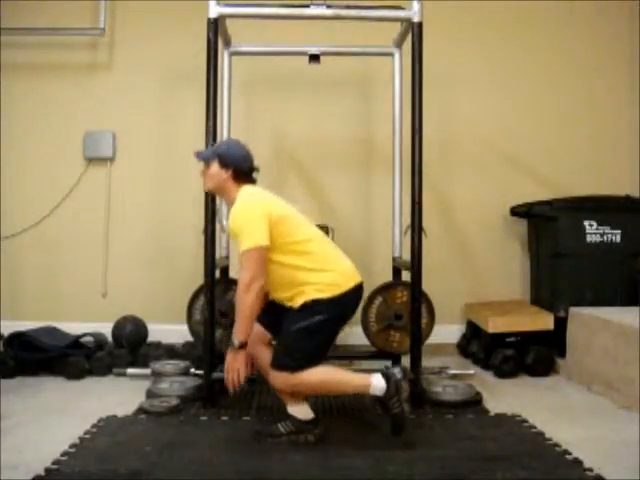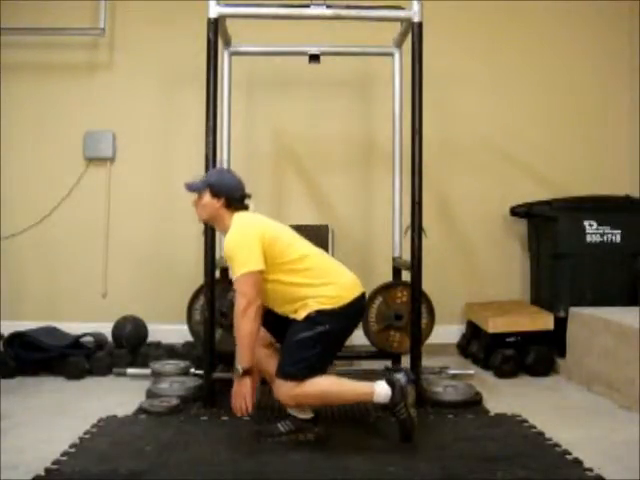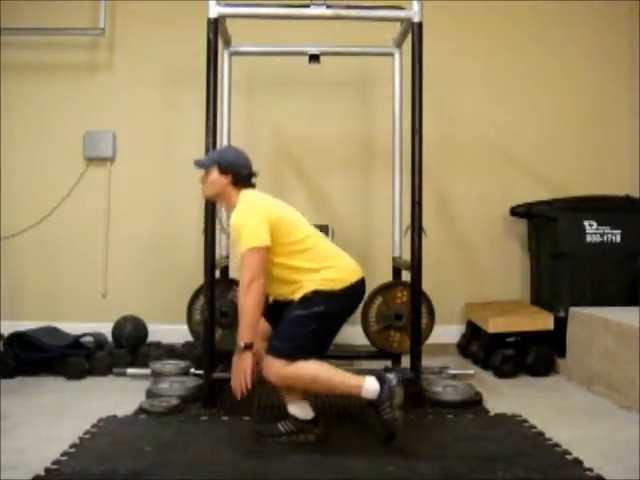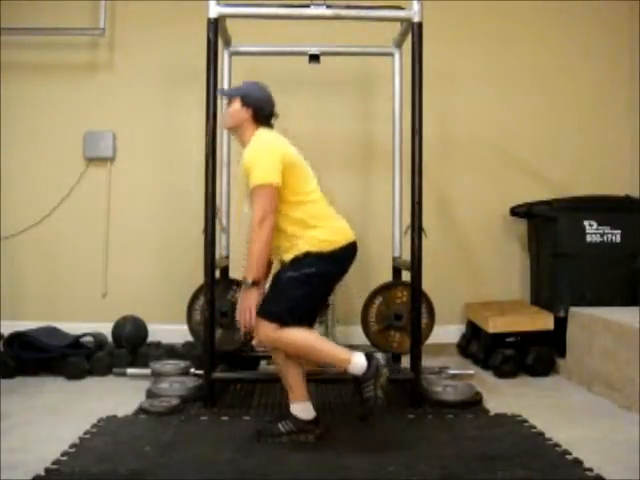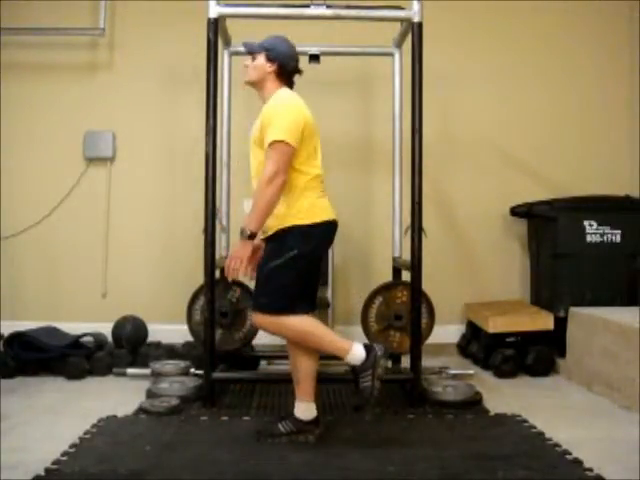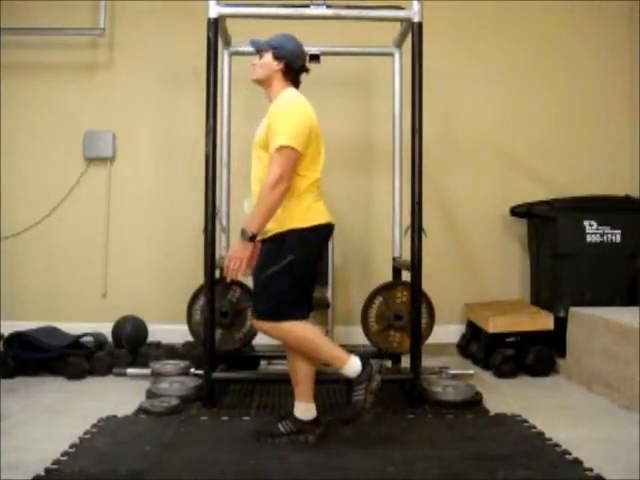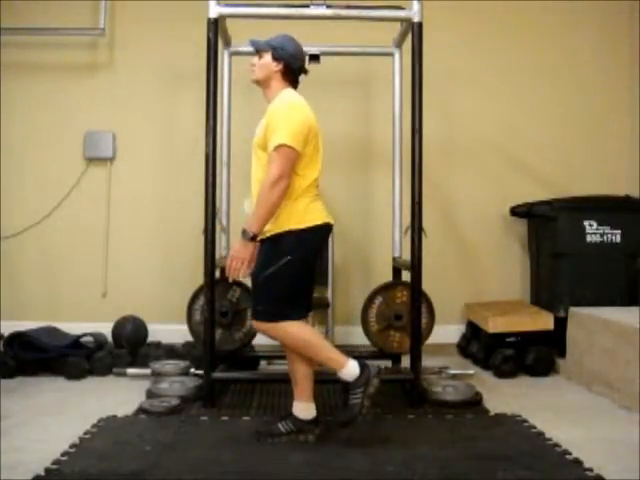
dt=0.3s
person 1, frame 1
left shoulder: (246, 209)
right shoulder: (252, 201)
left elbow: (252, 283)
right elbow: (259, 280)
left wrist: (237, 347)
right wrist: (244, 340)
left hip: (329, 290)
right hip: (319, 285)
left knee: (284, 375)
right knee: (255, 337)
left ankle: (382, 384)
right ankle: (302, 418)
person 1, frame 2
left shoulder: (239, 236)
right shoulder: (247, 227)
left elbow: (247, 308)
right elbow: (254, 303)
left wrist: (242, 374)
right wrist: (248, 367)
left hip: (334, 302)
right hip: (322, 296)
left knee: (289, 390)
right knee: (254, 341)
left ankle: (388, 390)
right ankle: (302, 418)
person 1, frame 3
left shoulder: (246, 213)
right shoulder: (252, 206)
left elbow: (253, 283)
right elbow: (257, 282)
left wrist: (243, 350)
right wrist: (248, 344)
left hip: (333, 285)
right hip: (322, 282)
left knee: (278, 368)
right knee: (257, 335)
left ankle: (375, 388)
right ankle: (302, 417)
person 1, frame 4
left shoulder: (261, 149)
right shoulder: (265, 147)
left elbow: (264, 222)
right elbow: (272, 221)
left wrist: (251, 284)
right wrist: (261, 281)
left hip: (321, 248)
right hip: (315, 246)
left knee: (269, 328)
right knee: (282, 329)
left ankle: (361, 365)
right ankle: (303, 417)
person 1, frame 5
left shoulder: (282, 106)
right shoulder: (279, 107)
left elbow: (274, 177)
left wrist: (246, 235)
right wrist: (261, 238)
left hip: (301, 225)
right hip: (301, 225)
left knee: (267, 315)
right knee: (290, 319)
left ankle: (360, 354)
right ankle: (305, 416)
person 1, frame 6
left shoulder: (289, 107)
right shoulder: (283, 108)
left elbow: (278, 180)
left wrist: (246, 236)
right wrist: (257, 237)
left hip: (296, 230)
right hip: (293, 229)
left knee: (271, 319)
right knee: (289, 321)
left ankle: (357, 368)
right ankle: (305, 417)
person 1, frame 7
left shoulder: (287, 108)
right shoulder: (282, 108)
left elbow: (277, 180)
left wrist: (247, 236)
right wrist: (257, 238)
left hip: (294, 230)
right hip: (293, 229)
left knee: (269, 320)
right knee: (287, 322)
left ankle: (354, 372)
right ankle: (304, 416)
